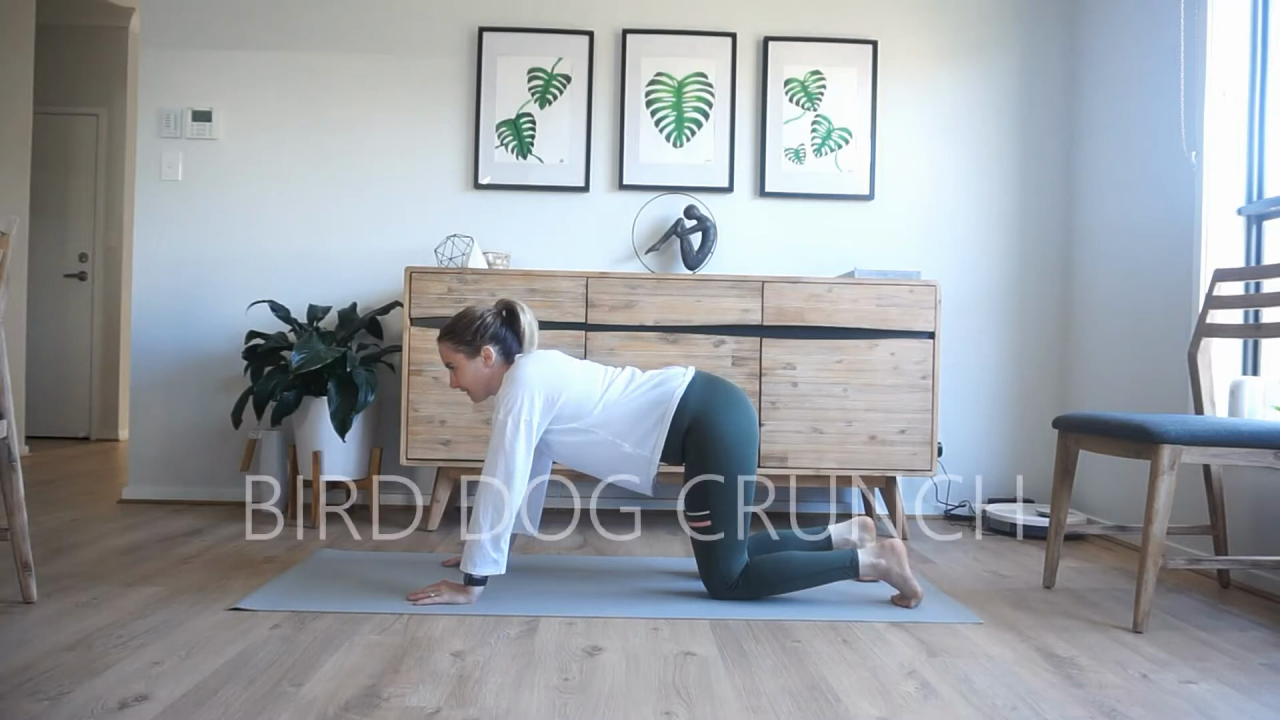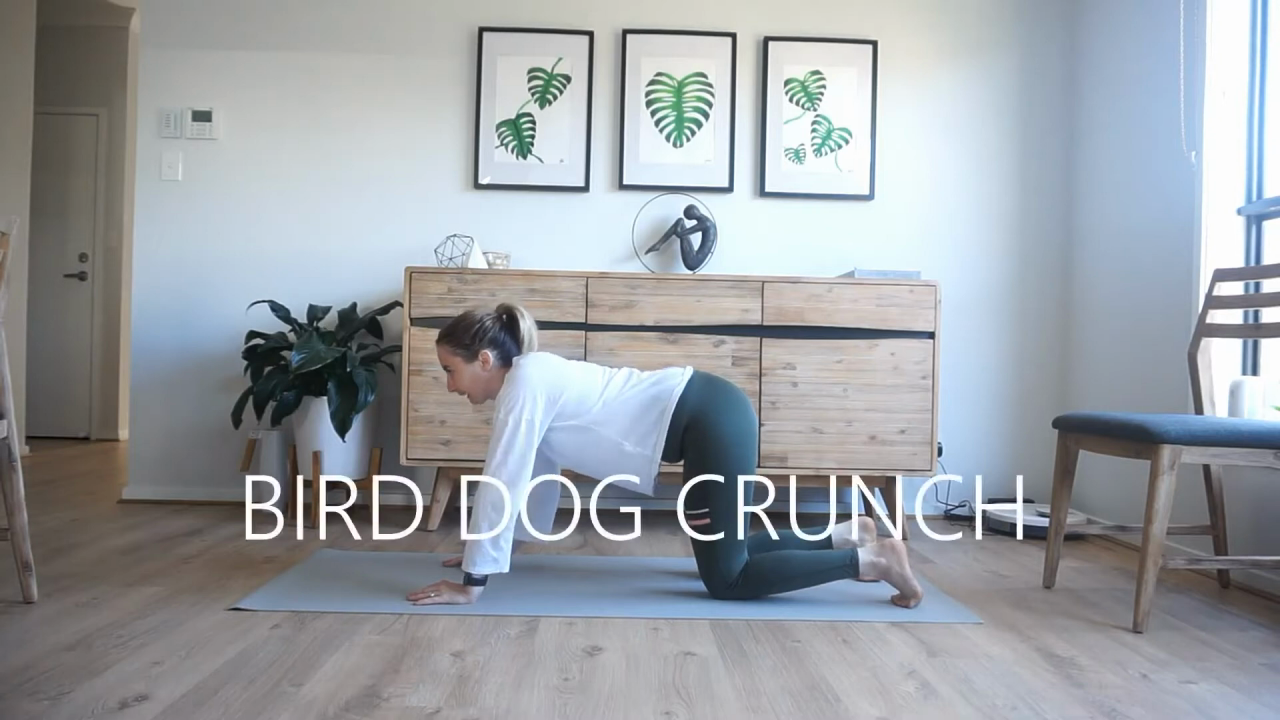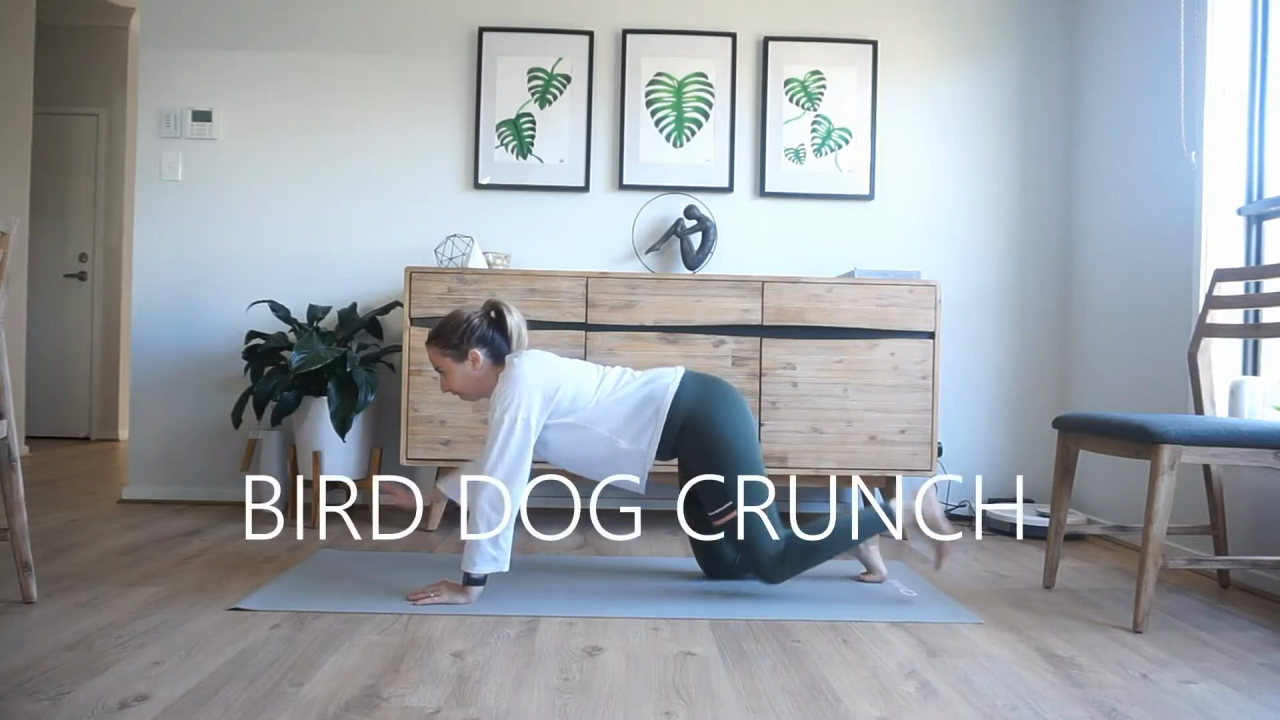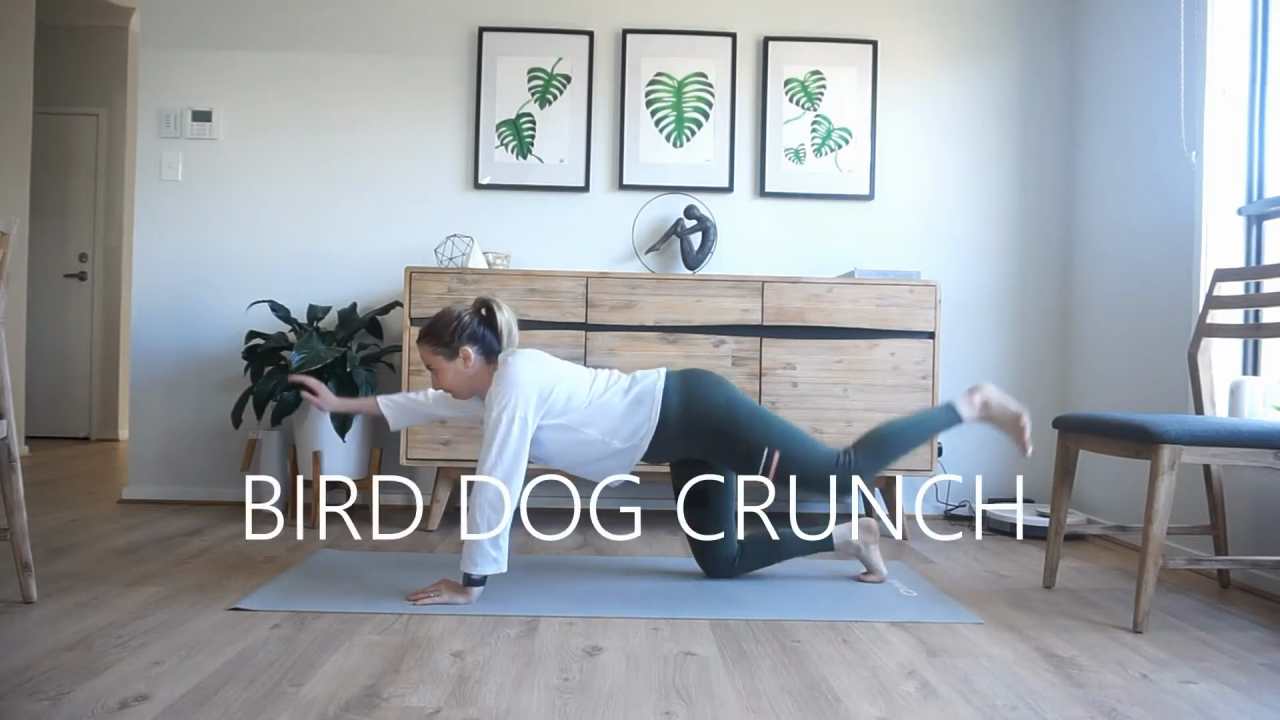
dt=0.3s
person 1, frame 1
left shoulder: (522, 383)
right shoulder: (534, 372)
left elbow: (500, 487)
right elbow: (527, 476)
left wrist: (472, 582)
right wrist: (481, 551)
left hip: (711, 418)
right hip: (705, 413)
left knee: (726, 580)
right knee: (721, 552)
left ankle: (873, 560)
right ankle: (846, 534)
person 1, frame 2
left shoulder: (522, 383)
right shoulder: (534, 380)
left elbow: (500, 487)
right elbow: (536, 477)
left wrist: (470, 582)
right wrist: (485, 546)
left hip: (710, 415)
right hip: (704, 415)
left knee: (727, 578)
right knee: (719, 557)
left ankle: (870, 556)
right ankle: (847, 533)
person 1, frame 3
left shoulder: (518, 381)
right shoulder: (524, 379)
left elbow: (499, 487)
right elbow: (500, 468)
left wrist: (469, 582)
right wrist: (432, 494)
left hip: (703, 415)
right hip: (695, 419)
left knee: (768, 561)
right knee: (719, 561)
left ankle: (896, 510)
right ankle: (853, 529)
person 1, frame 4
left shoulder: (513, 382)
right shoulder: (500, 376)
left elbow: (496, 488)
right elbow: (424, 404)
left wrist: (470, 582)
right wrist: (344, 401)
left hip: (694, 411)
right hip: (686, 426)
left knee: (840, 466)
right knee: (721, 560)
left ankle: (974, 404)
right ankle: (849, 535)
